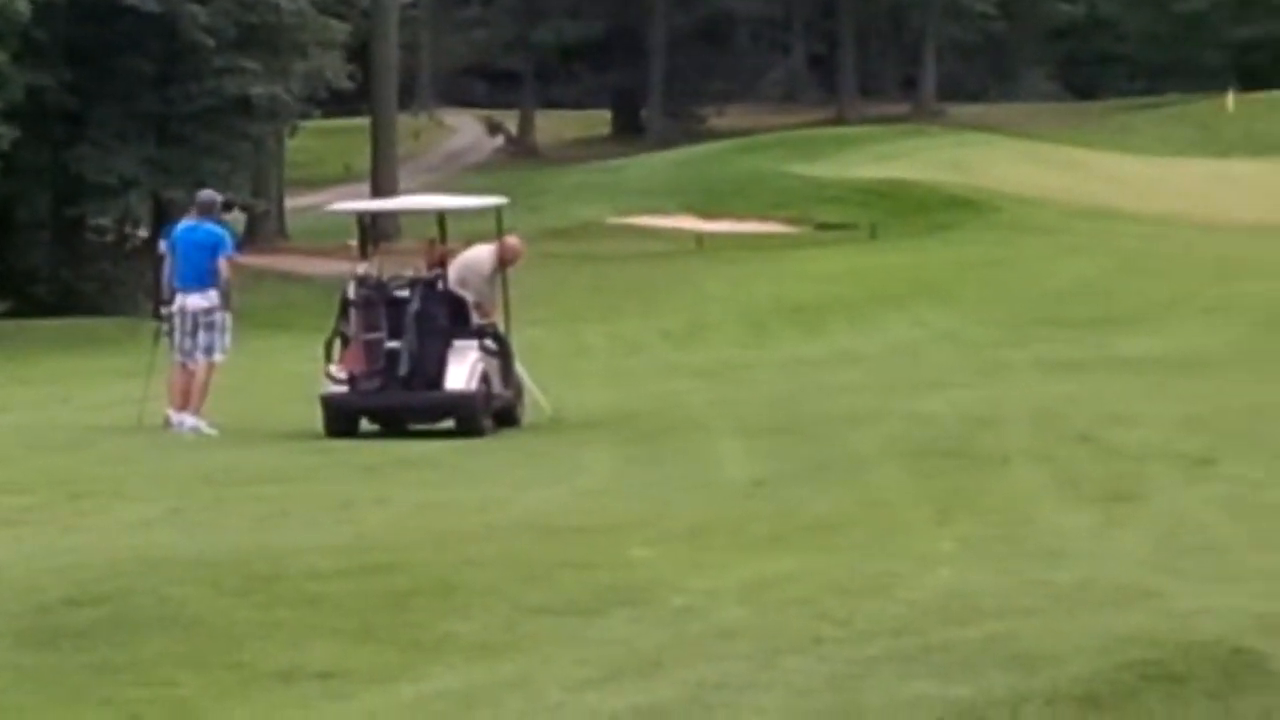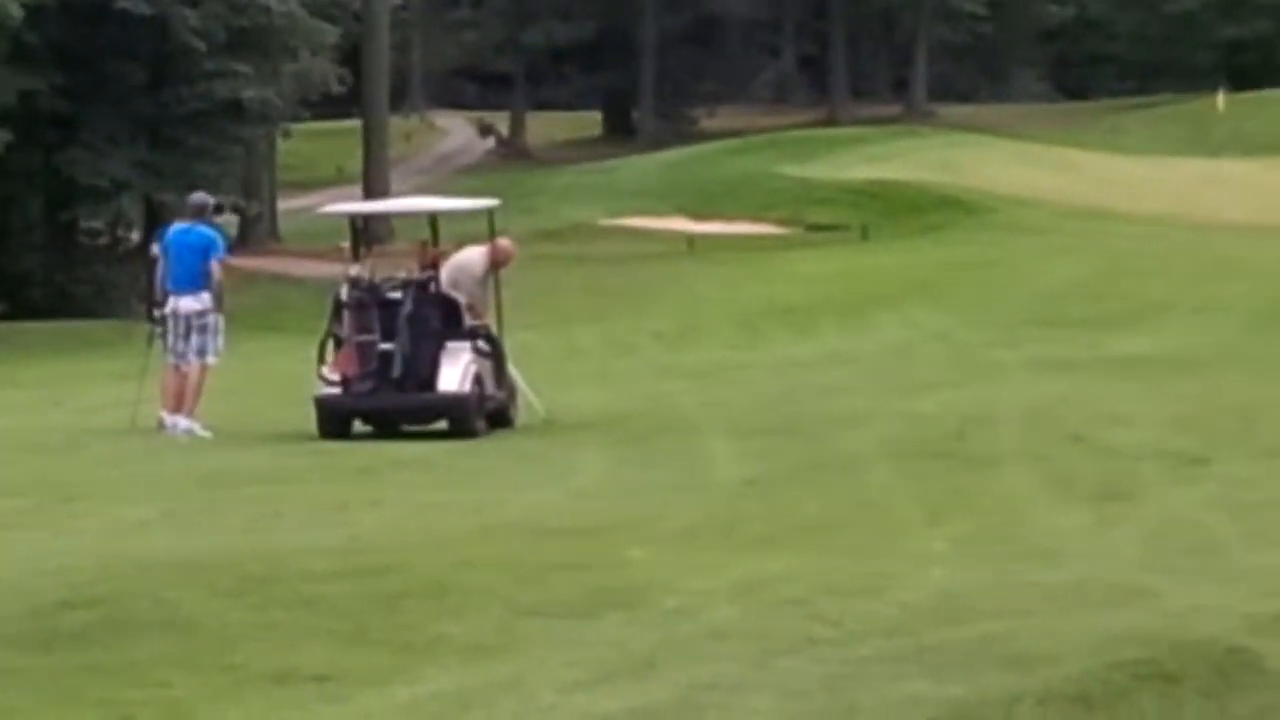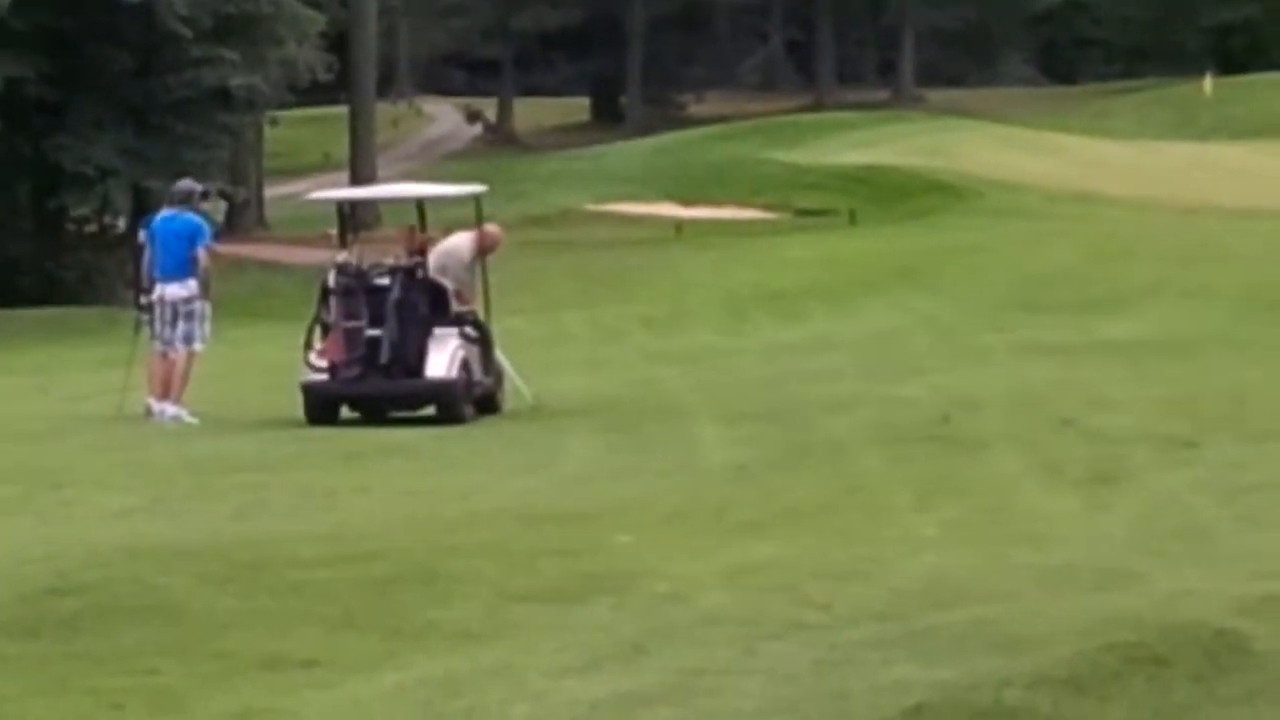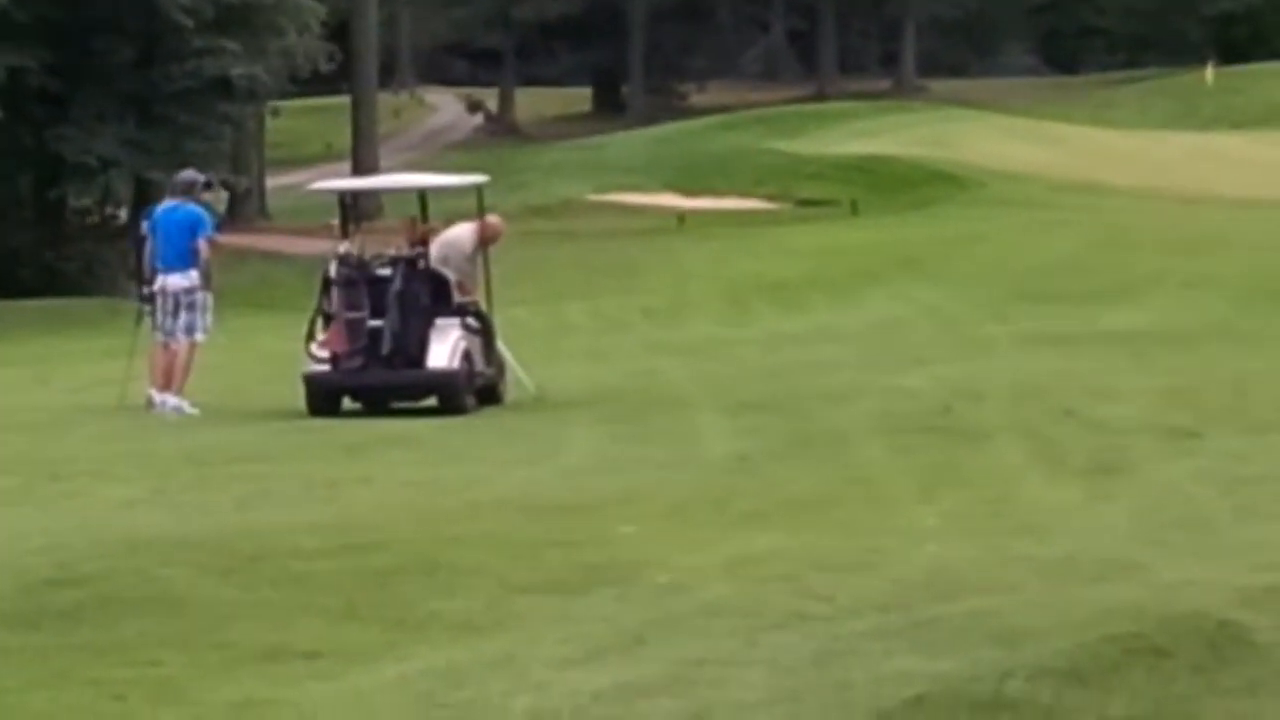
dt=0.1s
person 1, frame 1
left shoulder: (178, 230)
right shoulder: (219, 234)
left elbow: (168, 267)
right elbow: (225, 273)
left wrist: (171, 298)
right wrist: (226, 303)
left hip: (183, 299)
right hip: (208, 299)
left knee: (181, 359)
right knee: (205, 360)
left ankle: (175, 414)
right ankle: (192, 417)
person 1, frame 2
left shoulder: (171, 233)
right shoulder: (211, 237)
left elbow: (161, 270)
right elbow: (217, 276)
left wrist: (164, 300)
right wrist: (218, 305)
left hip: (175, 301)
right hip: (201, 301)
left knee: (174, 361)
right knee: (199, 362)
left ankle: (169, 416)
right ankle: (186, 420)
person 1, frame 3
left shoulder: (157, 220)
right shoulder: (197, 224)
left elbow: (147, 257)
right elbow: (203, 263)
left wrist: (151, 287)
right wrist: (205, 292)
left hip: (162, 288)
right hip: (187, 288)
left knee: (161, 348)
right knee: (185, 349)
left ankle: (156, 403)
right ankle: (174, 406)
person 1, frame 4
left shoulder: (159, 211)
right shoulder: (199, 214)
left elbow: (149, 248)
right elbow: (204, 254)
left wrist: (153, 277)
right wrist: (206, 283)
left hip: (164, 279)
right hip: (189, 279)
left knee: (163, 339)
right knee: (187, 340)
left ankle: (158, 394)
right ankle: (175, 397)
